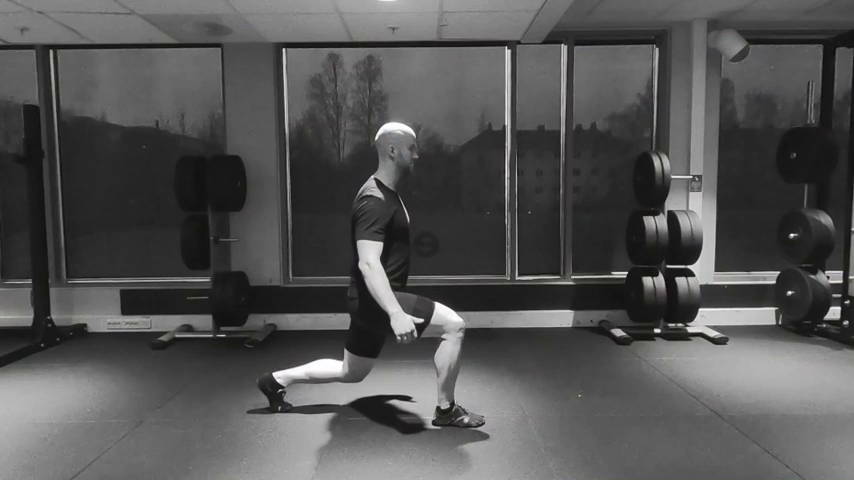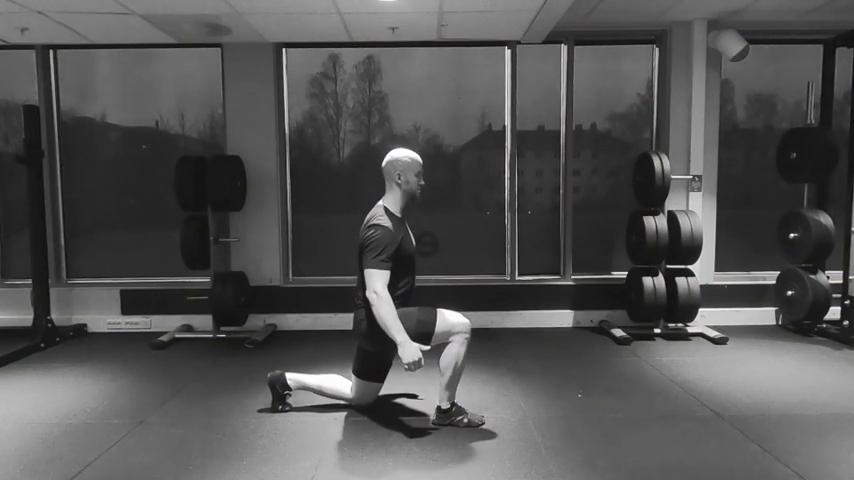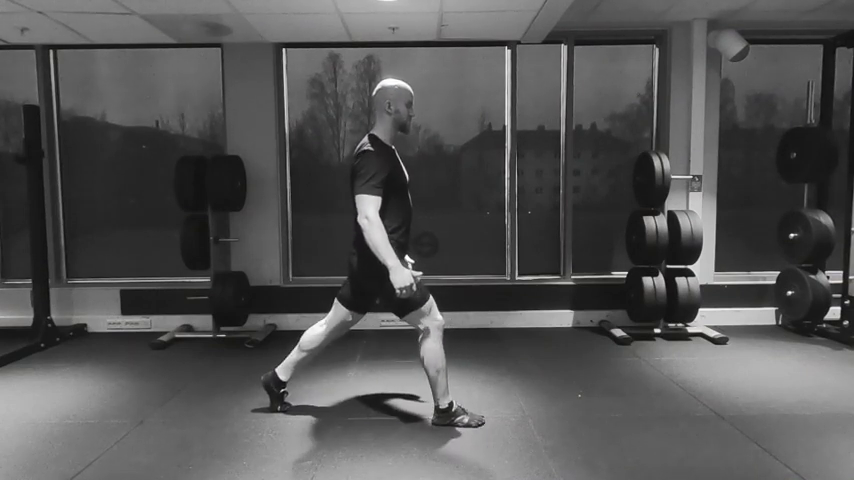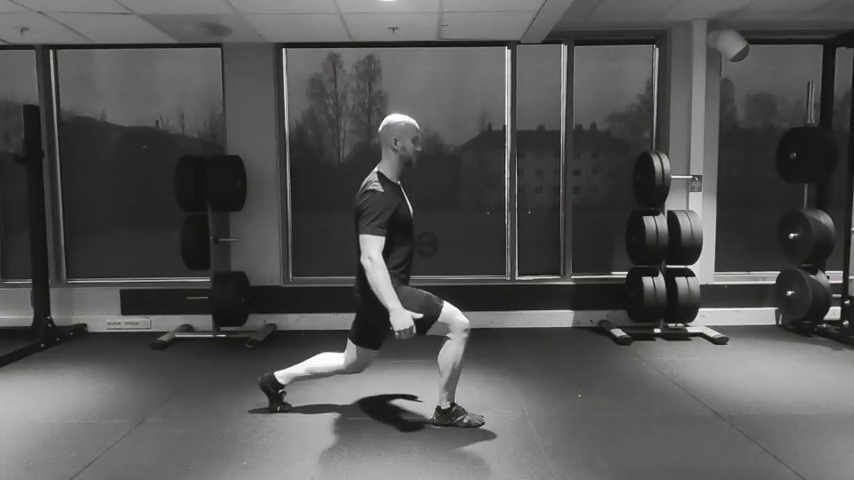
dt=1s
person 1, frame 1
left shoulder: (385, 192)
right shoulder: (375, 201)
right elbow: (367, 263)
left wrist: (393, 308)
right wrist: (396, 313)
left hip: (371, 300)
right hip: (375, 300)
left knee: (350, 372)
right knee: (454, 326)
left ankle: (276, 380)
right ankle: (446, 409)
person 1, frame 2
left shoulder: (391, 218)
right shoulder: (382, 229)
right elbow: (375, 293)
left wrist: (400, 335)
right wrist: (403, 342)
left hip: (377, 323)
right hip: (381, 322)
left knee: (359, 395)
right knee: (460, 327)
left ankle: (285, 380)
right ankle: (446, 410)
person 1, frame 3
left shoulder: (382, 151)
right shoulder: (373, 155)
right elbow: (367, 218)
left wrist: (398, 256)
right wrist: (395, 267)
left hip: (372, 260)
right hip: (379, 262)
left knee: (334, 323)
right knee: (432, 325)
left ankle: (277, 378)
right ankle: (445, 409)
person 1, frame 4
left shoulder: (389, 184)
right shoulder: (378, 194)
right elbow: (370, 257)
left wrist: (395, 302)
right wrist: (396, 309)
left hip: (380, 291)
right hip: (385, 292)
left knee: (351, 362)
right knee: (459, 326)
left ankle: (276, 380)
right ankle: (446, 410)
